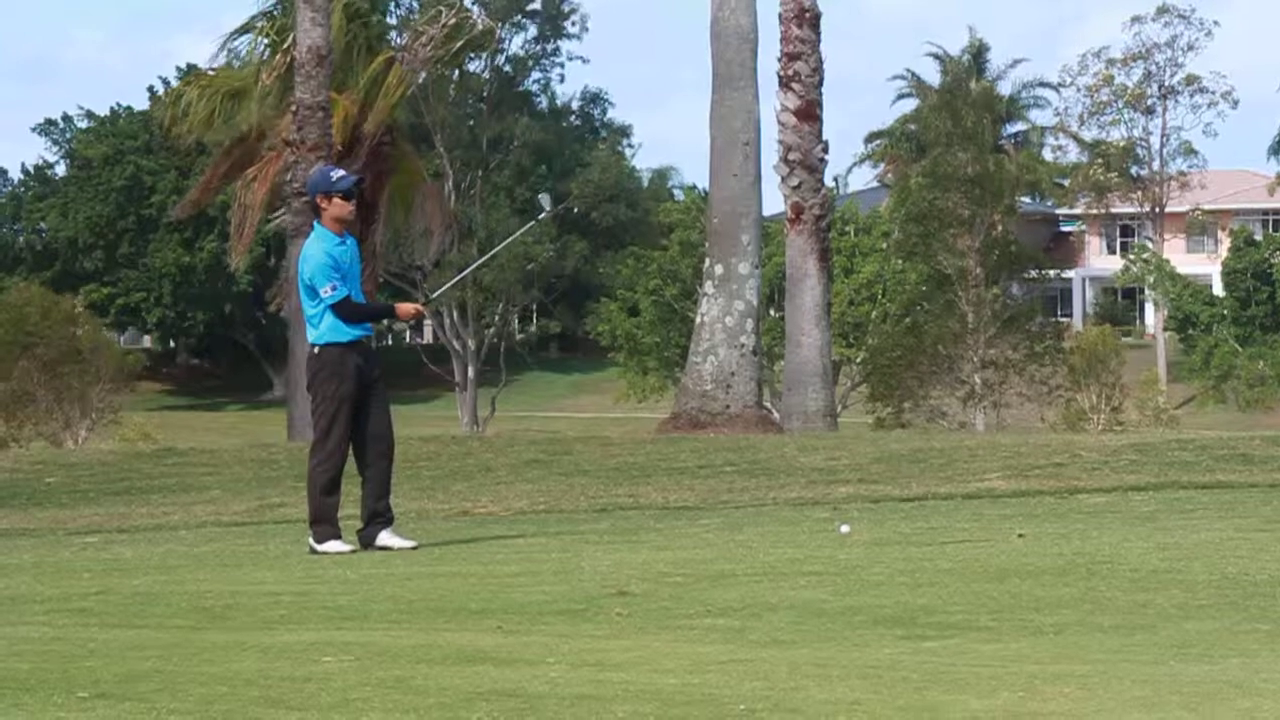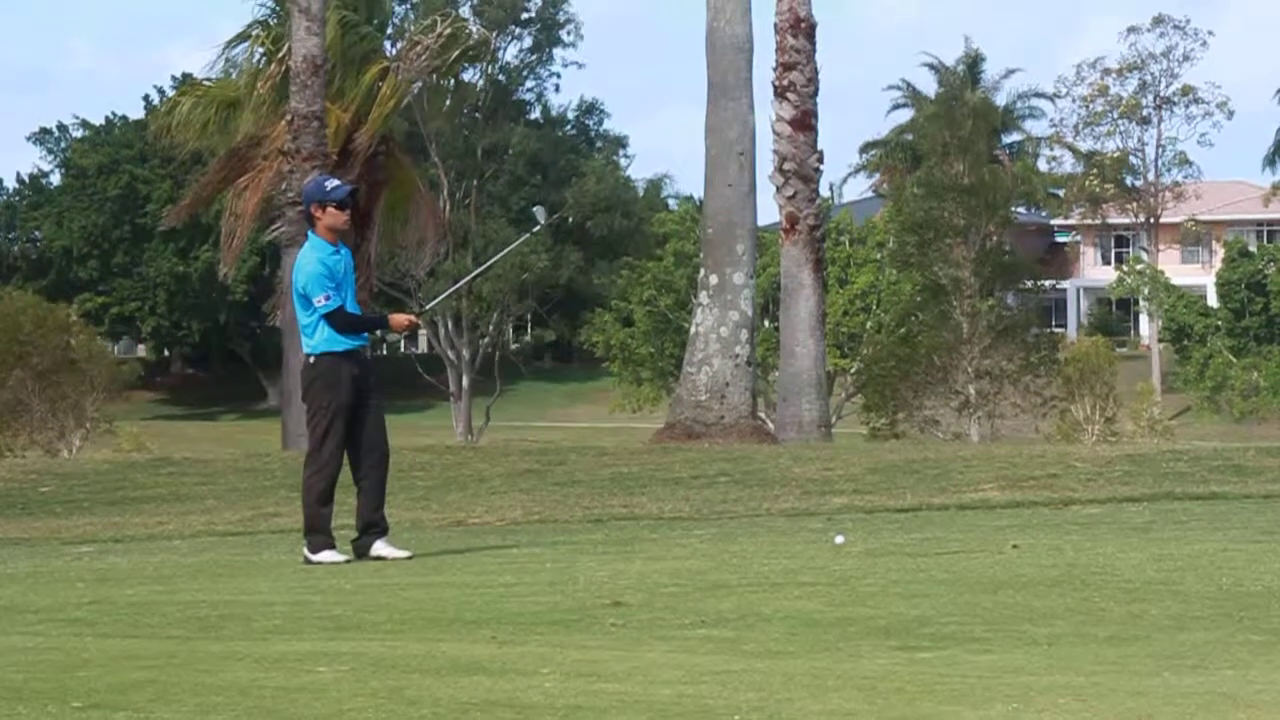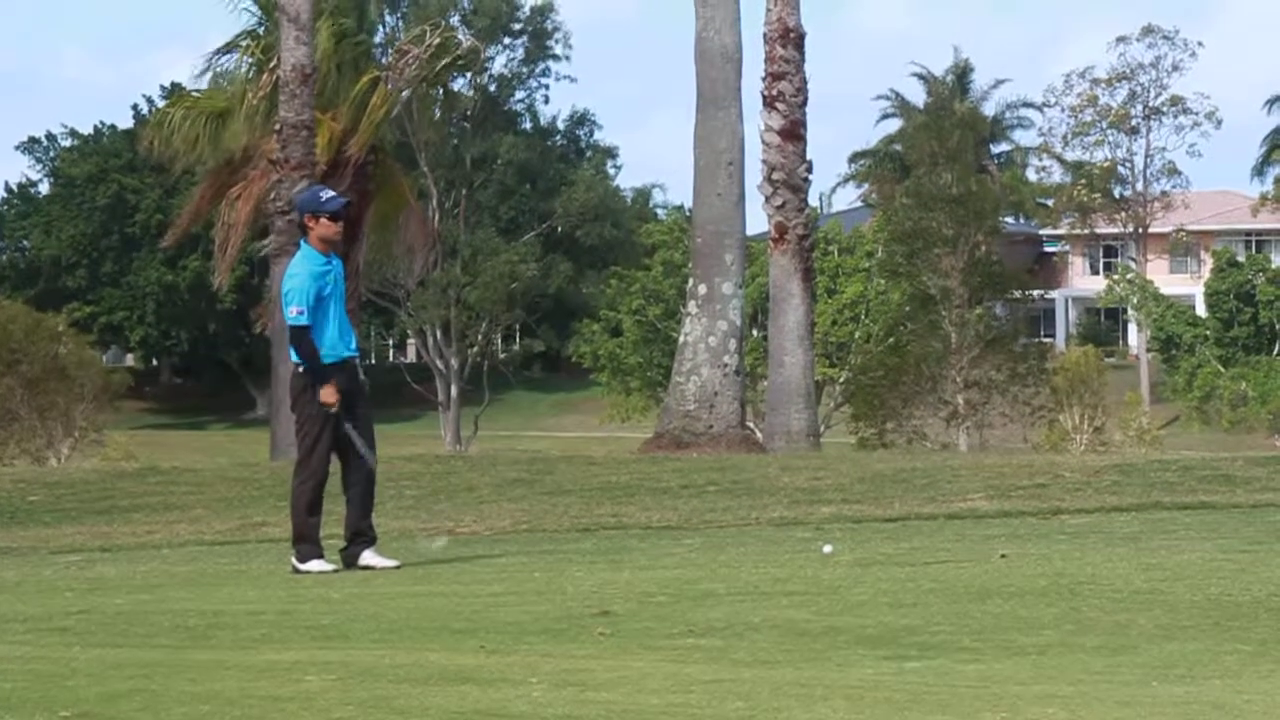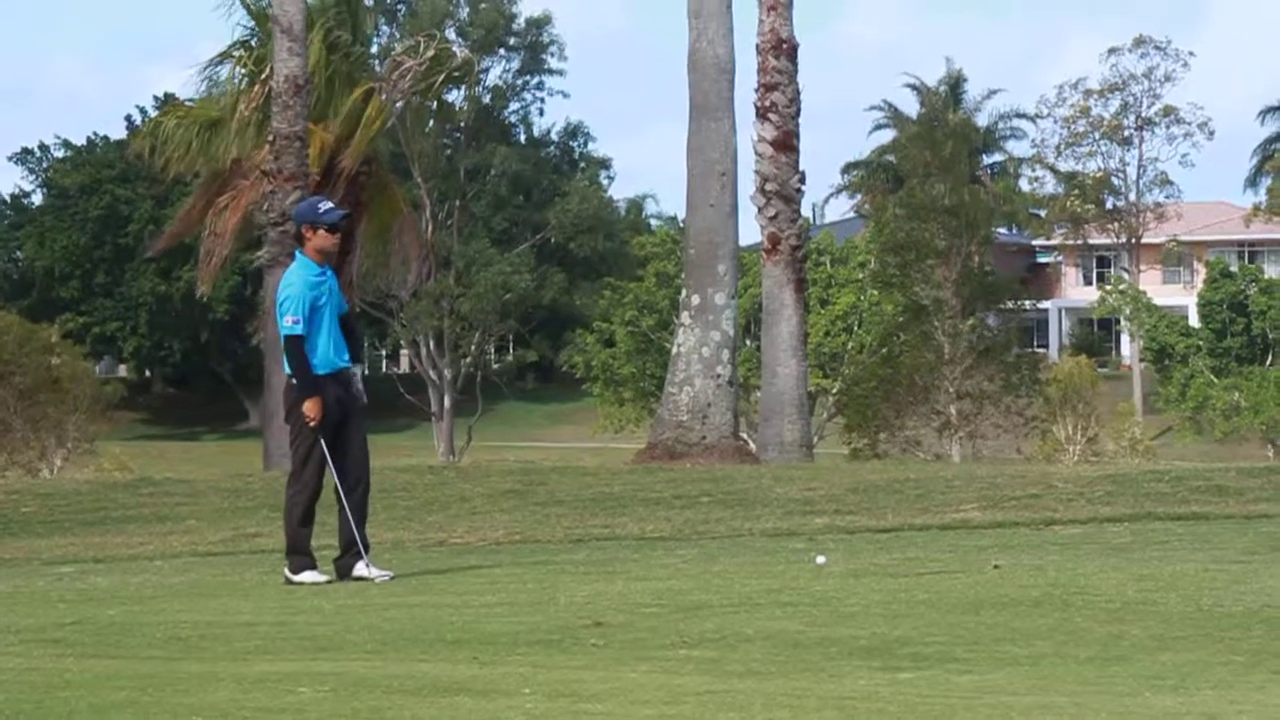
dt=0.7s
person 1, frame 1
left shoulder: (349, 243)
right shoulder: (318, 253)
right elbow: (344, 310)
left wrist: (391, 314)
right wrist: (394, 311)
left hip: (362, 351)
right hip: (332, 357)
left knee: (378, 442)
right knee: (331, 447)
left ankle: (377, 527)
right ankle: (323, 533)
person 1, frame 2
left shoulder: (343, 253)
right shoulder: (312, 263)
right elbow: (338, 319)
left wrist: (383, 325)
right wrist: (386, 322)
left hip: (357, 361)
right hip: (327, 367)
left knee: (373, 451)
right knee: (325, 457)
left ankle: (371, 536)
right ankle: (317, 543)
person 1, frame 3
left shoulder: (335, 263)
right shoulder: (302, 272)
right elbow: (299, 335)
right wrist: (323, 383)
left hip: (346, 371)
right hip: (317, 379)
left knee: (361, 462)
right knee: (313, 467)
left ankle: (360, 546)
right ankle: (305, 552)
person 1, frame 4
left shoulder: (328, 274)
right shoulder: (297, 282)
right elbow: (292, 344)
left wrist: (355, 366)
right wrist: (310, 395)
left hip: (341, 383)
right hip: (311, 389)
left knee: (356, 472)
right knee: (307, 478)
left ankle: (352, 557)
right ankle: (298, 562)
